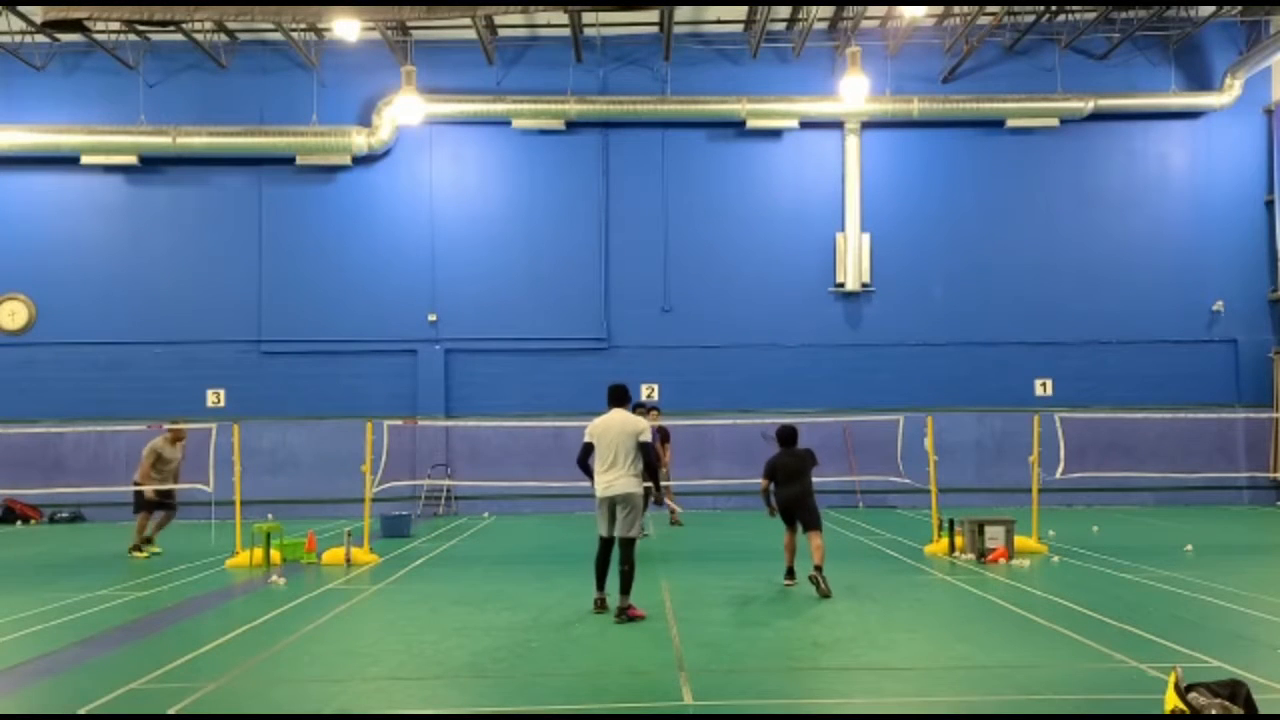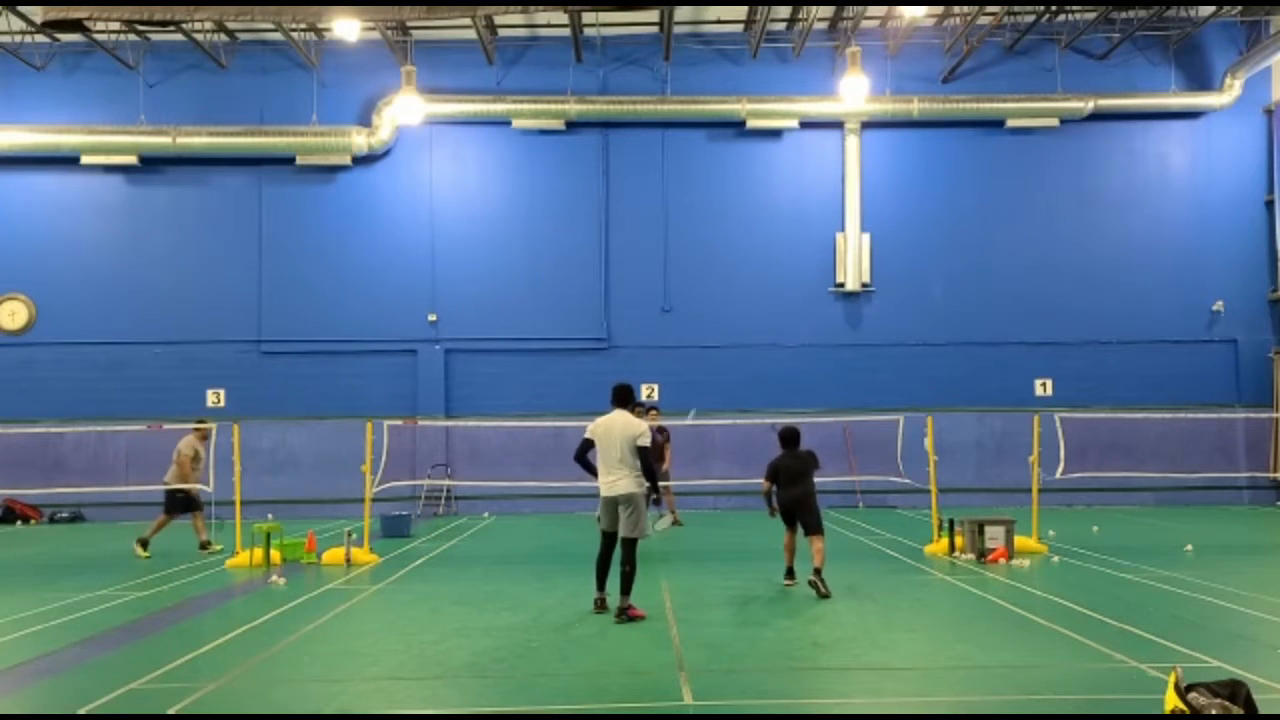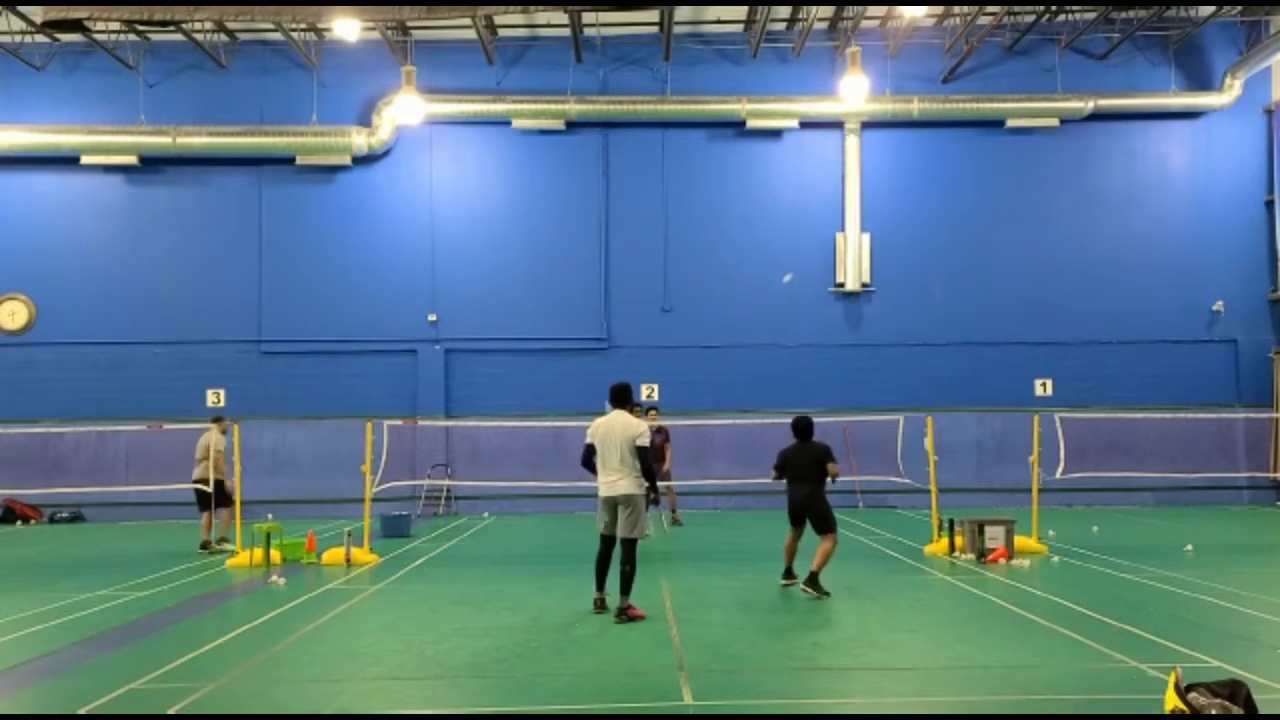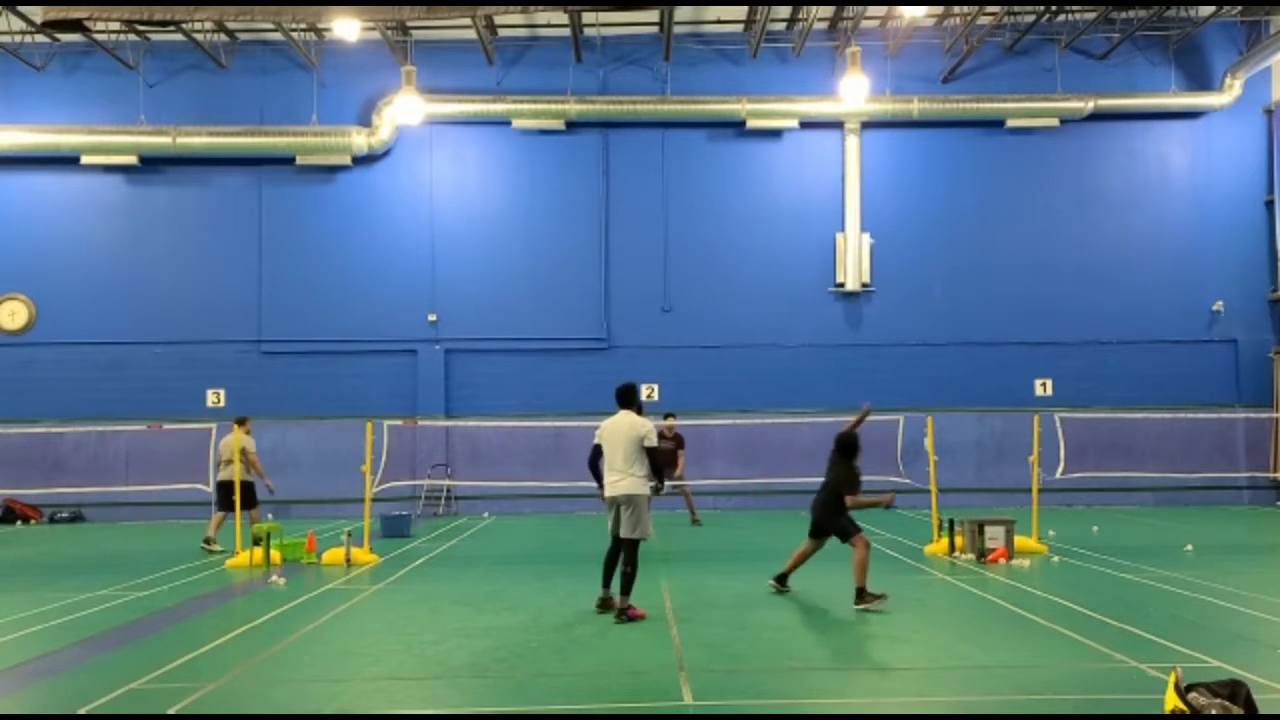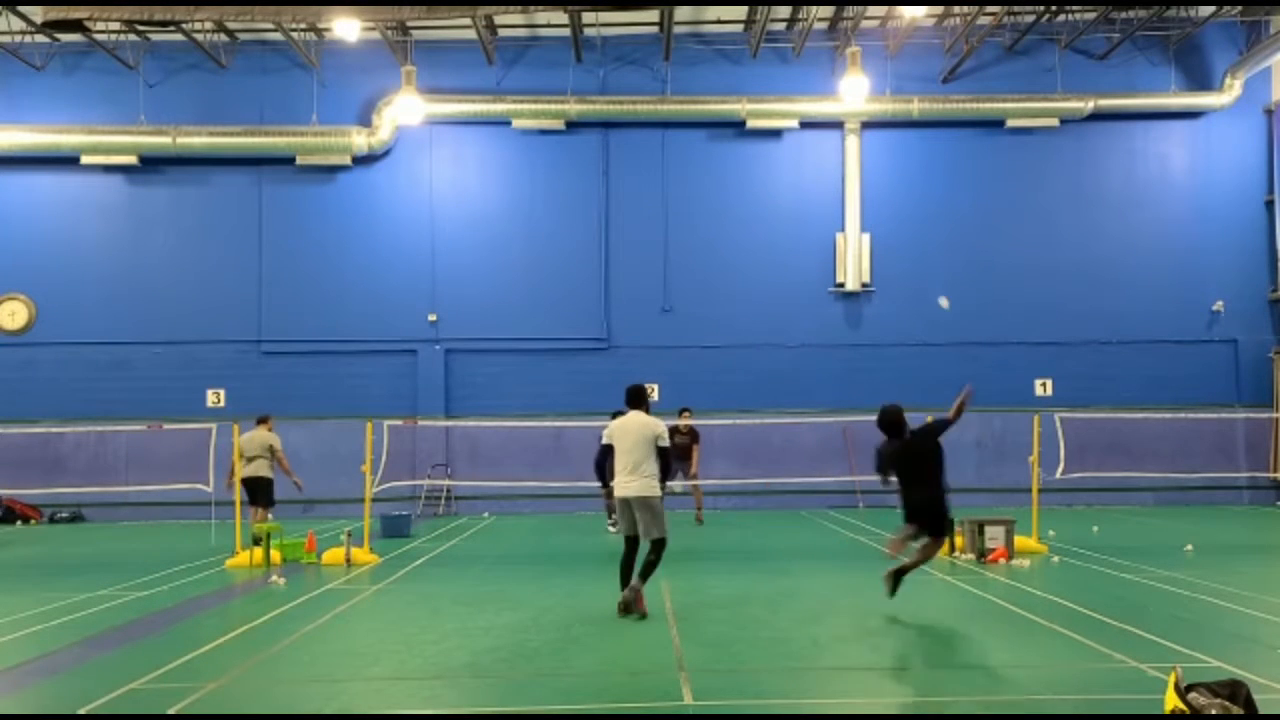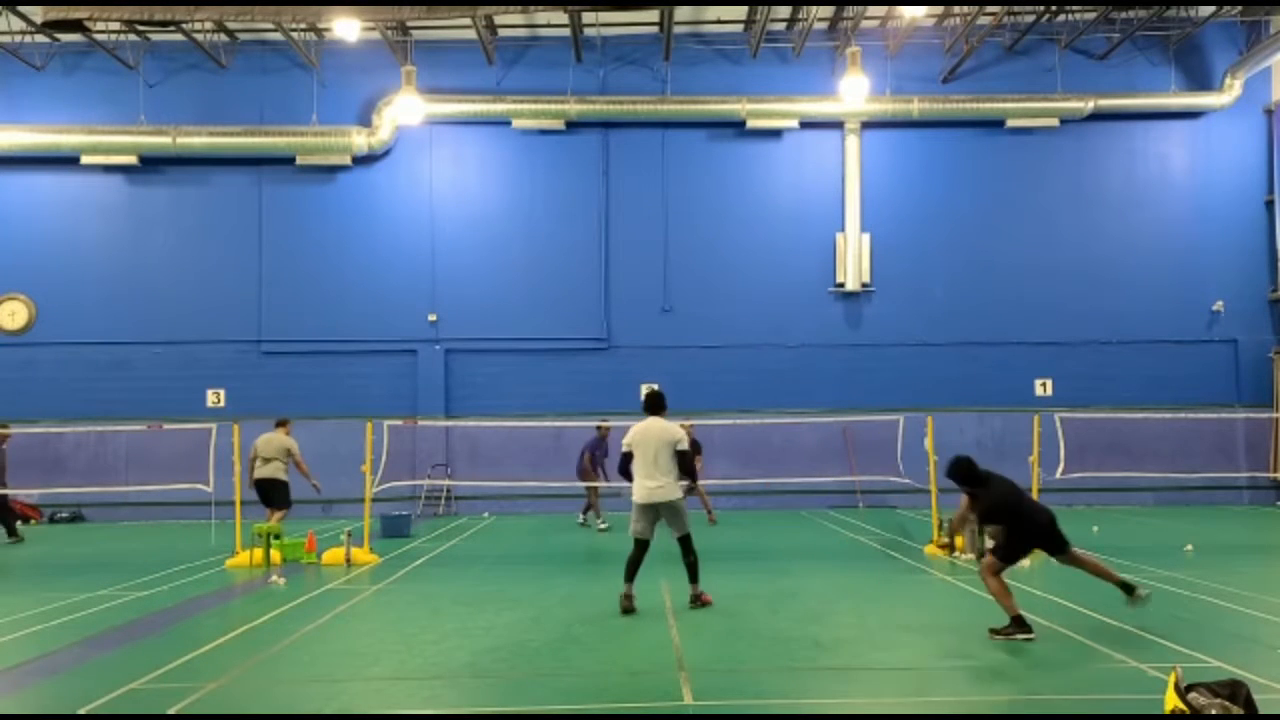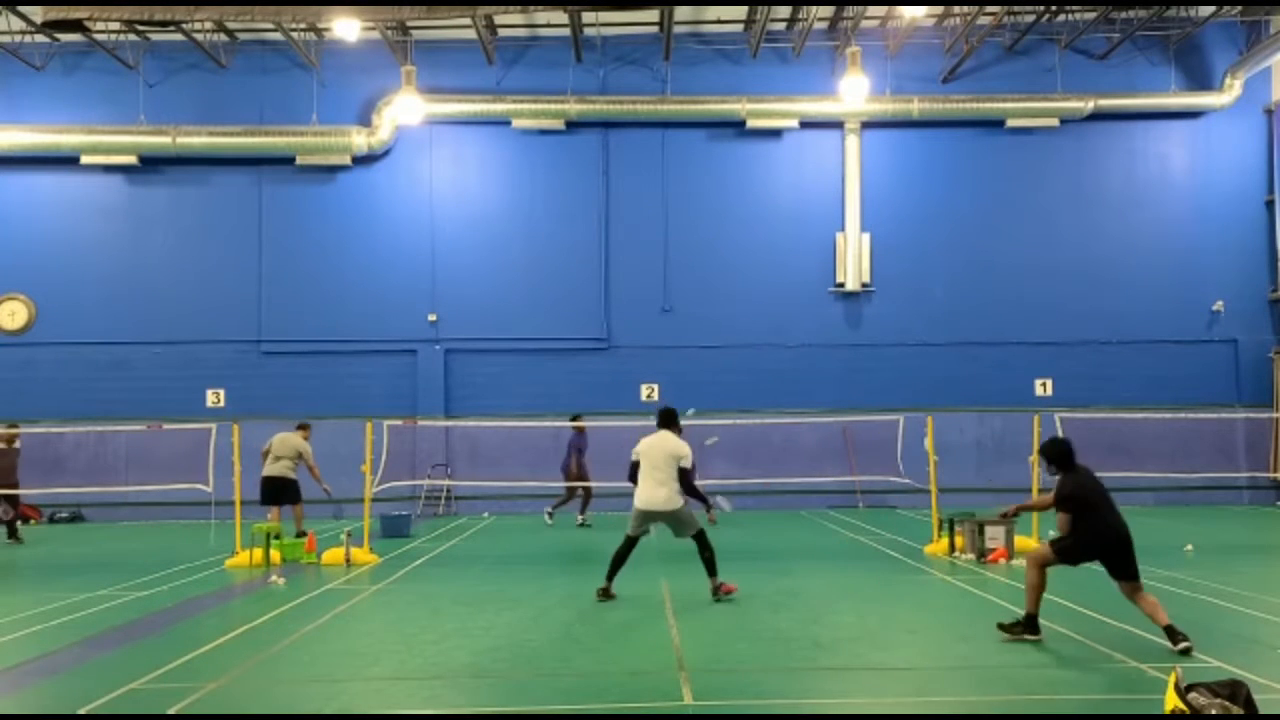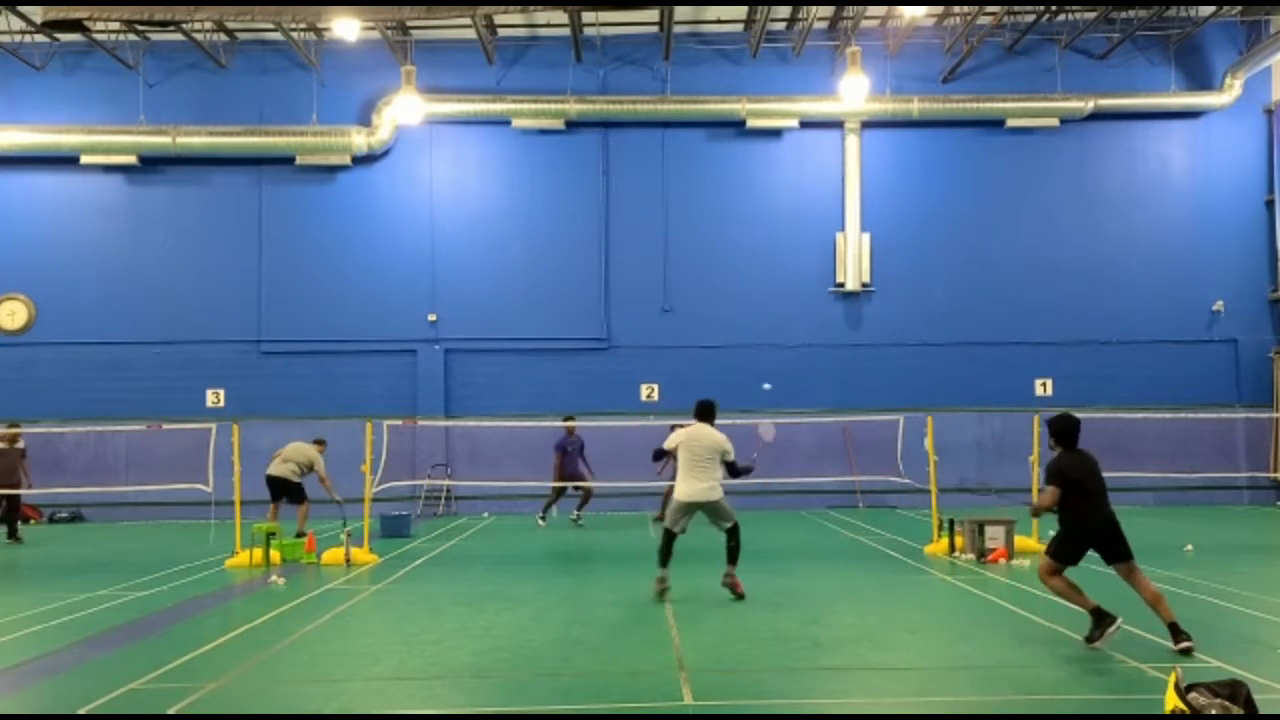
dt=0.3s
person 1, frame 1
left shoulder: (595, 425)
right shoulder: (639, 424)
left elbow: (581, 460)
right elbow: (650, 461)
right wrist: (657, 488)
left hip: (603, 491)
right hip: (629, 490)
left knee: (605, 544)
right knee: (626, 547)
left ankle: (599, 598)
right ankle: (624, 606)
person 1, frame 2
left shoulder: (597, 424)
right shoulder: (639, 426)
left elbow: (579, 455)
right elbow: (646, 464)
right wrist: (656, 490)
left hip: (607, 491)
right hip: (632, 491)
left knee: (606, 544)
right knee: (628, 548)
left ankle: (600, 598)
right ankle: (624, 607)
person 1, frame 3
left shoulder: (596, 425)
right shoulder: (638, 426)
left elbow: (586, 460)
right elbow: (645, 464)
right wrist: (654, 489)
left hip: (606, 491)
right hip: (632, 491)
left knee: (606, 545)
right knee: (628, 548)
left ankle: (599, 598)
right ankle: (624, 607)
person 1, frame 4
left shoulder: (604, 426)
right shoulder: (644, 426)
left elbow: (592, 461)
right elbow: (656, 462)
left wrist: (602, 485)
right wrist: (659, 482)
left hip: (612, 491)
right hip: (635, 491)
left knee: (616, 544)
right knee: (630, 547)
left ankle: (605, 597)
right ankle: (623, 607)
person 1, frame 5
left shoulder: (613, 426)
right shoulder: (656, 425)
left elbow: (600, 461)
right elbow: (666, 462)
left wrist: (606, 486)
right wrist: (662, 481)
left hip: (621, 492)
right hip: (647, 491)
left knee: (630, 545)
right knee: (658, 543)
left ankle: (627, 598)
right ankle: (634, 589)
person 1, frame 6
left shoulder: (633, 432)
right shoulder: (676, 431)
left elbow: (622, 469)
right elbow: (687, 466)
right wrist: (693, 482)
left hip: (642, 496)
right hip: (670, 495)
left knee: (639, 548)
right knee: (686, 543)
left ankle: (627, 592)
right ankle: (696, 594)
person 1, frame 7
left shoulder: (643, 443)
right shoulder: (681, 447)
left elbow: (632, 476)
right elbow: (686, 484)
right wrist: (706, 502)
left hip: (643, 503)
right hip: (671, 504)
left knee: (628, 543)
right knee: (701, 539)
left ankle: (606, 587)
right ankle: (716, 586)
person 1, frame 8
left shoulder: (680, 434)
right shoulder: (721, 439)
left elbow: (657, 457)
right elbow: (734, 472)
left wrist: (674, 450)
right wrist: (748, 469)
left hip: (683, 496)
right hip: (712, 496)
left knee: (668, 536)
right knee: (733, 532)
left ankle: (663, 578)
right ankle: (730, 575)
person 2, frame 1
left shoulder: (772, 461)
right shoulder: (806, 454)
left elbow: (764, 486)
left wrist: (769, 505)
left hip: (783, 501)
right hip: (804, 499)
left knee: (790, 530)
right knee: (815, 536)
left ankle: (789, 573)
right ankle: (817, 571)
person 2, frame 2
left shoulder: (775, 463)
right shoulder: (809, 456)
left elbow: (766, 489)
left wrist: (770, 506)
left hip: (785, 503)
right hip: (806, 501)
left knee: (791, 530)
right knee: (817, 540)
left ankle: (789, 573)
right ankle: (816, 573)
person 2, frame 3
left shoulder: (785, 453)
right shoulder: (822, 449)
left elbow: (776, 476)
right elbow: (834, 472)
right wrist: (824, 471)
left hip: (794, 499)
right hip: (815, 499)
left knee: (795, 533)
right knee: (829, 539)
left ankle: (788, 573)
right ankle: (811, 579)
person 2, frame 4
left shoulder: (837, 454)
right shoulder: (849, 473)
left elbow: (846, 432)
right elbow: (851, 503)
left wrist: (859, 418)
right wrist: (880, 500)
left hip: (820, 508)
right hip: (831, 514)
left knee: (812, 545)
right knee: (861, 544)
left ankle: (780, 579)
right ankle: (862, 595)
person 2, frame 5
left shoulder: (885, 452)
right shoulder: (923, 435)
left elbow: (884, 475)
right elbow: (954, 415)
right wrist: (963, 398)
left hip: (912, 499)
right hip: (933, 499)
left knee: (915, 529)
right knee: (936, 541)
right ankle: (901, 571)
person 2, frame 6
left shoulder: (986, 505)
right shoulder: (984, 476)
left elbow: (1000, 538)
right elbow: (964, 511)
left hip: (1024, 532)
right hip: (1044, 519)
left knee: (989, 570)
right knee: (1071, 557)
left ankle: (1019, 624)
right ankle: (1127, 588)
person 2, frame 7
left shoulder: (1067, 488)
right shoulder: (1081, 472)
left elbow: (1064, 530)
right elbow: (1052, 499)
right wrist: (1020, 507)
left hip: (1091, 538)
right hip: (1119, 535)
left knee: (1035, 559)
right knee: (1137, 592)
left ankle: (1030, 624)
right ankle: (1175, 635)
person 2, frame 8
left shoulder: (1057, 465)
right shoulder: (1088, 458)
left elbow: (1048, 502)
left wrist: (1036, 508)
right wrist: (1052, 505)
left hip: (1077, 528)
right hip: (1106, 522)
left knee: (1047, 573)
right knee: (1135, 577)
left ankle: (1101, 617)
right ankle: (1179, 634)
